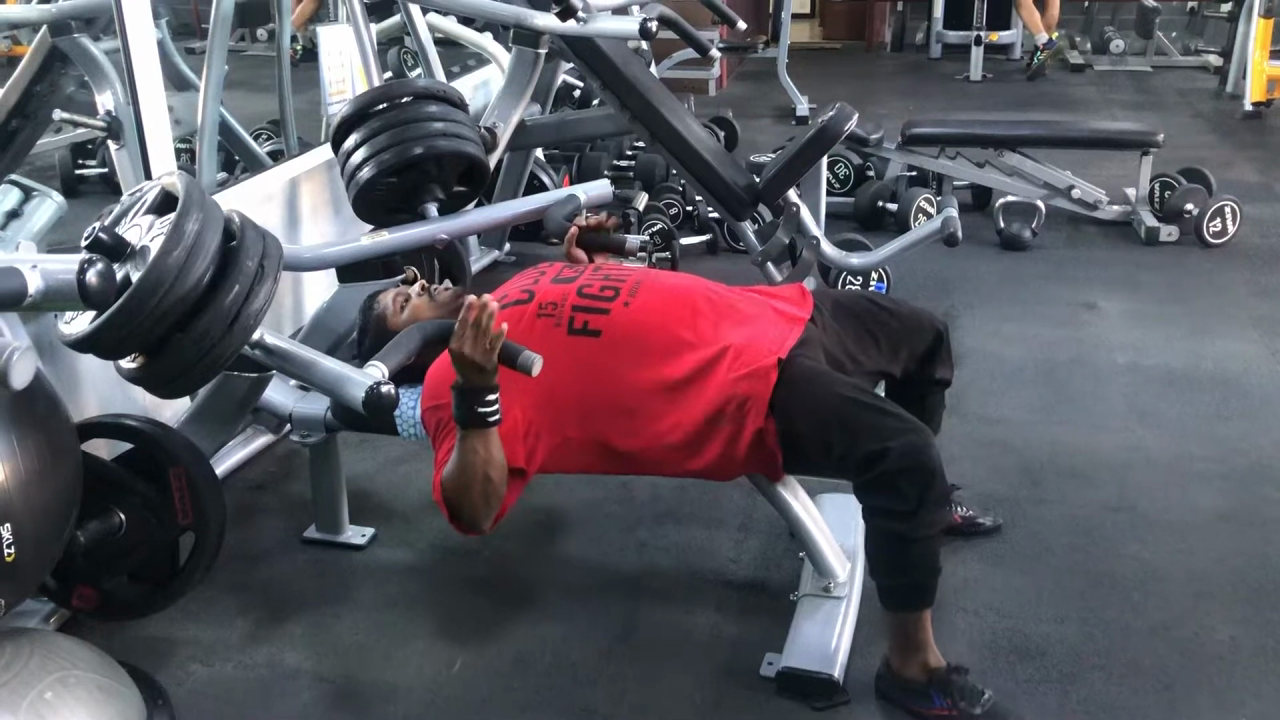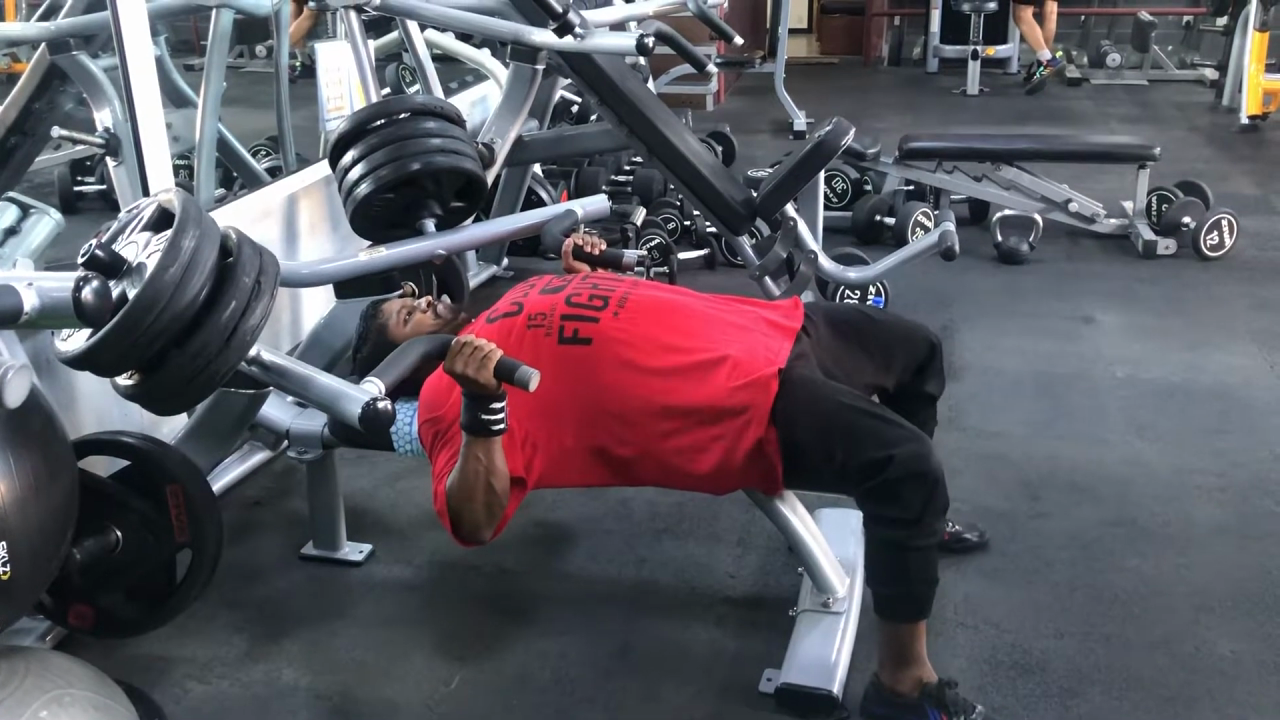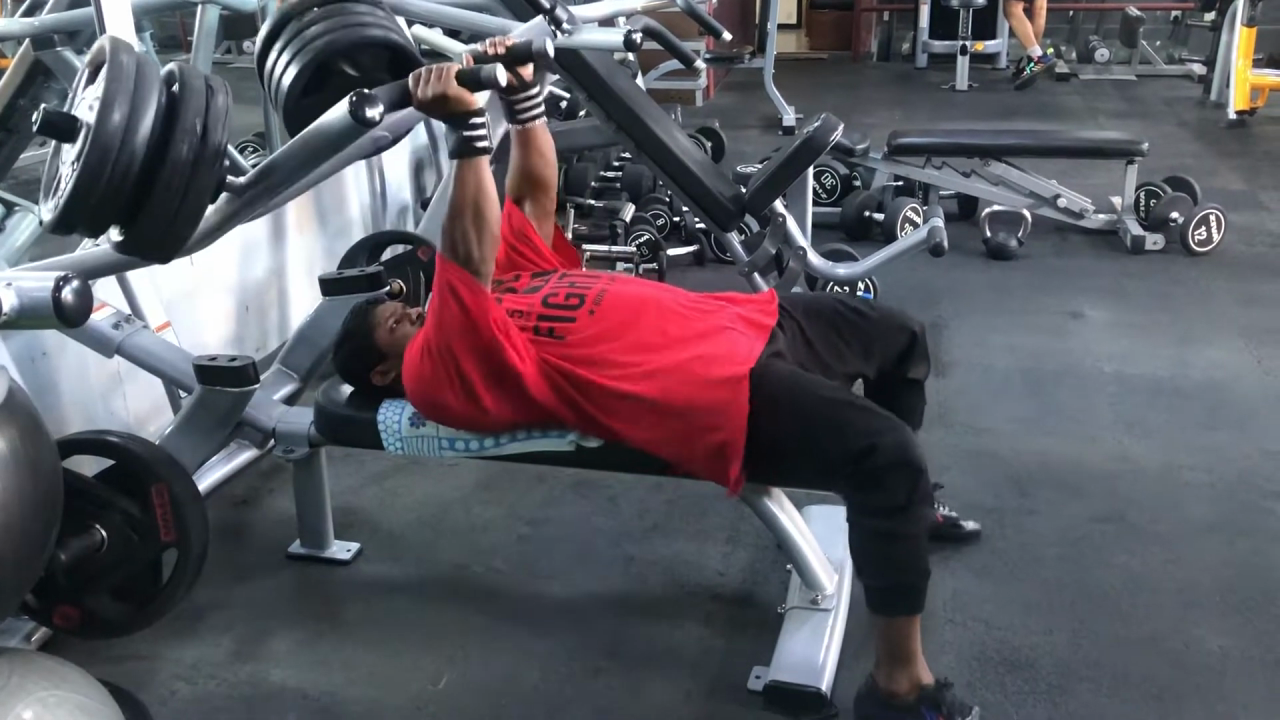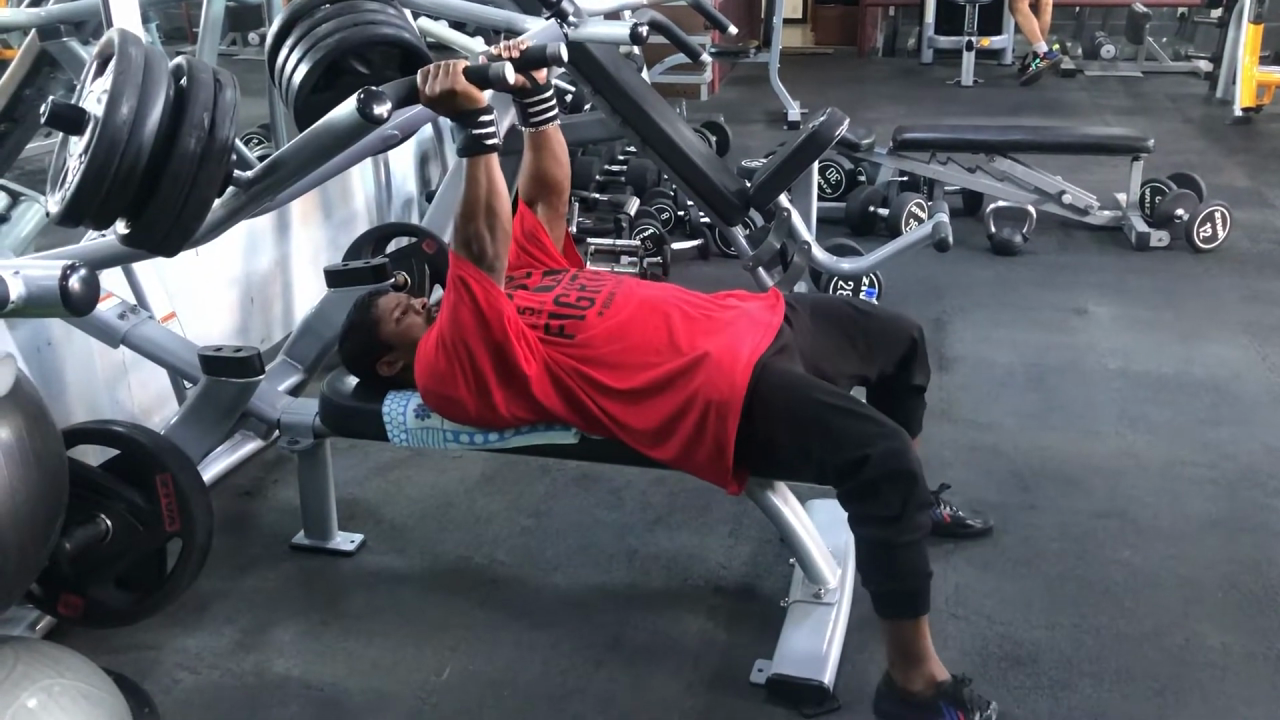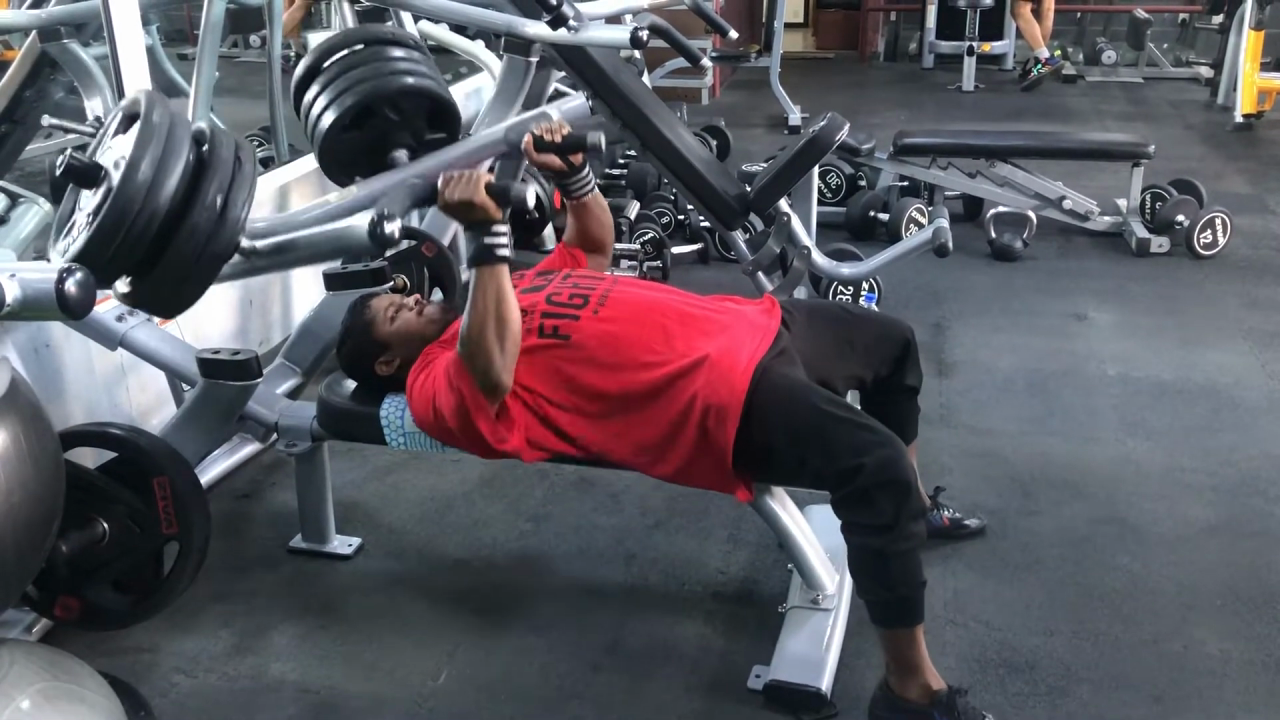
dt=1s
person 1, frame 1
left shoulder: (508, 300)
right shoulder: (452, 374)
right elbow: (474, 511)
left wrist: (594, 258)
right wrist: (474, 390)
right hip: (744, 389)
left knee: (923, 336)
right knee: (905, 453)
left ankle: (919, 507)
right ankle: (913, 666)
person 1, frame 2
left shoulder: (508, 315)
right shoulder: (446, 395)
right elbow: (476, 524)
left wrist: (592, 272)
right wrist: (481, 403)
right hip: (738, 403)
left knee: (917, 350)
right knee: (908, 465)
left ankle: (910, 528)
person 1, frame 3
left shoulder: (500, 290)
right shoulder: (440, 369)
left elbow: (533, 194)
right elbow: (467, 254)
left wrist: (521, 93)
right wrist: (466, 126)
right hip: (713, 395)
left knee: (898, 339)
right knee: (887, 452)
left ankle: (901, 508)
person 1, frame 4
left shoulder: (511, 283)
right shoulder: (451, 364)
left elbow: (546, 195)
right elbow: (478, 250)
left wrist: (533, 93)
right wrist: (472, 124)
right hip: (720, 389)
left knee: (900, 340)
right knee: (883, 458)
left ankle: (910, 507)
person 1, frame 5
left shoulder: (492, 301)
right shoulder: (436, 378)
left elbow: (593, 248)
right elbow: (493, 381)
left wrist: (570, 171)
right wrist: (483, 233)
right hip: (716, 394)
left knee: (892, 342)
right knee: (877, 463)
left ankle: (911, 510)
